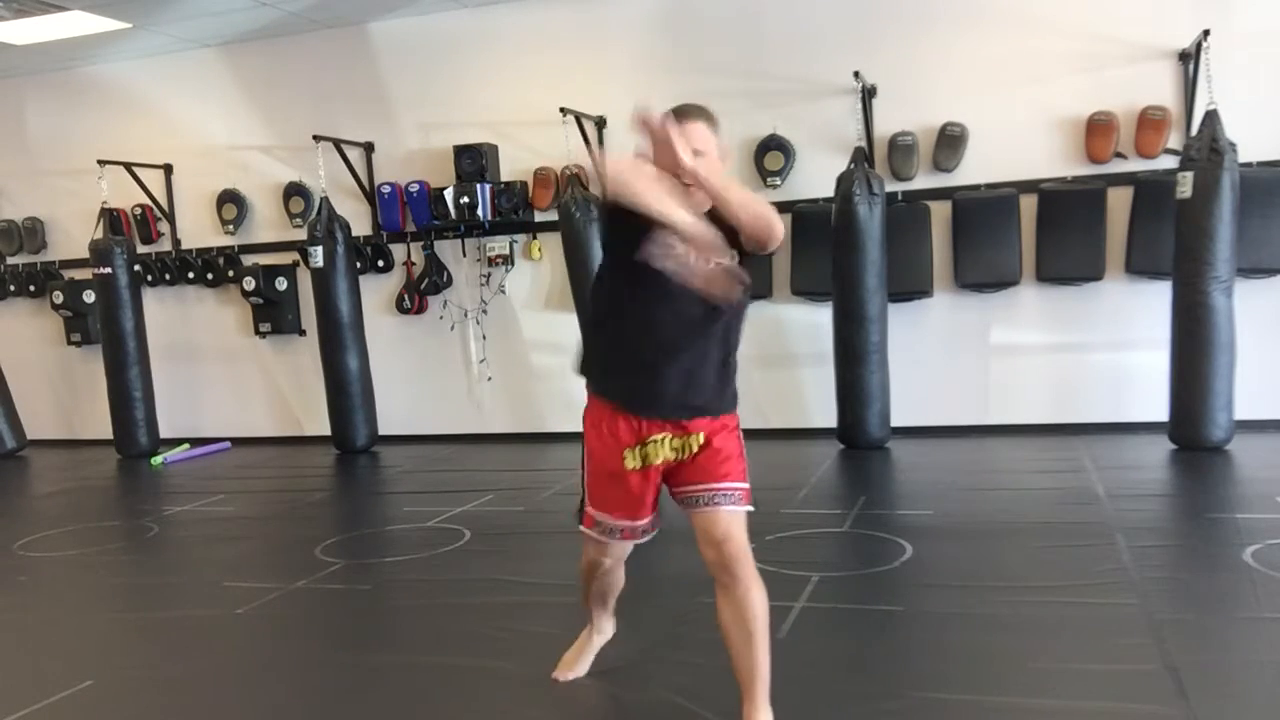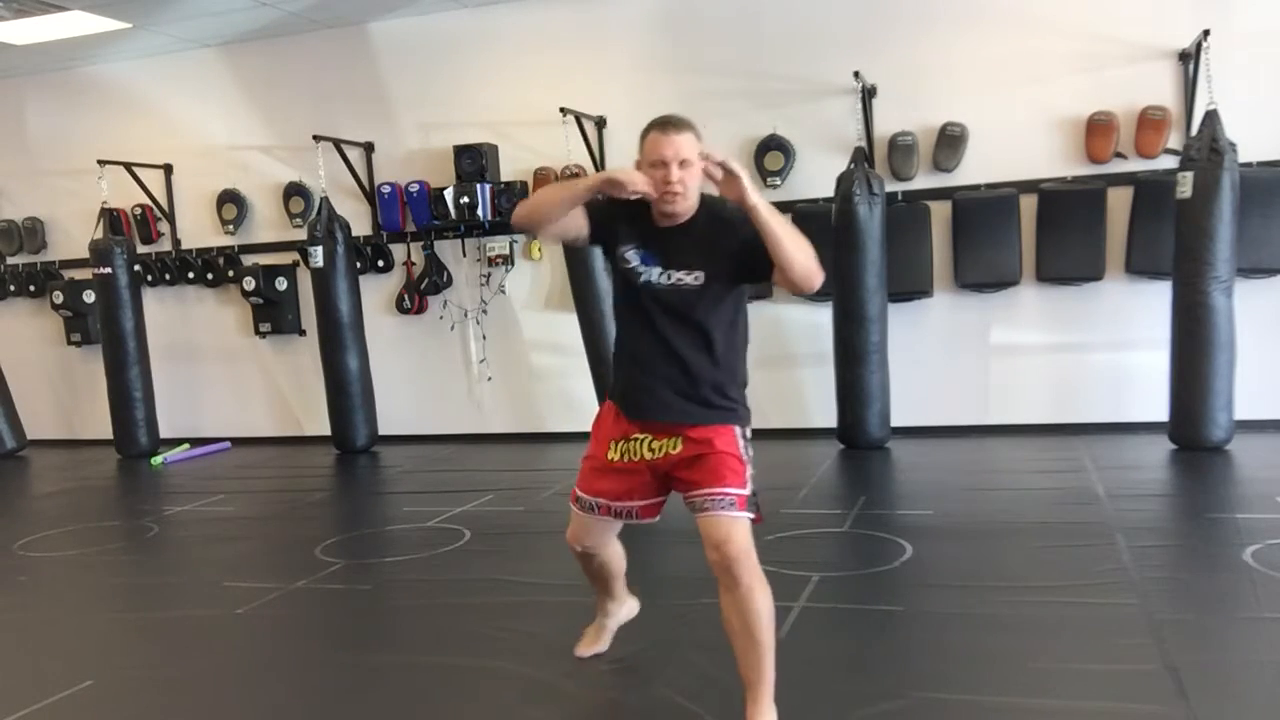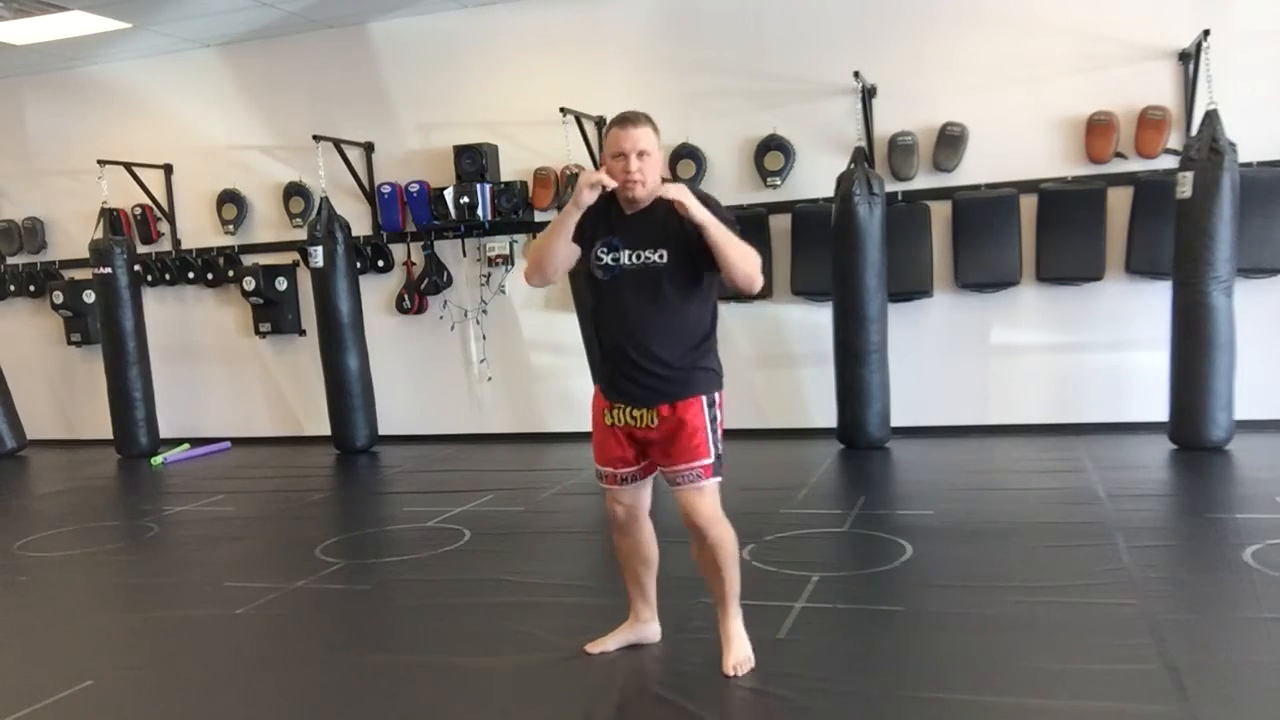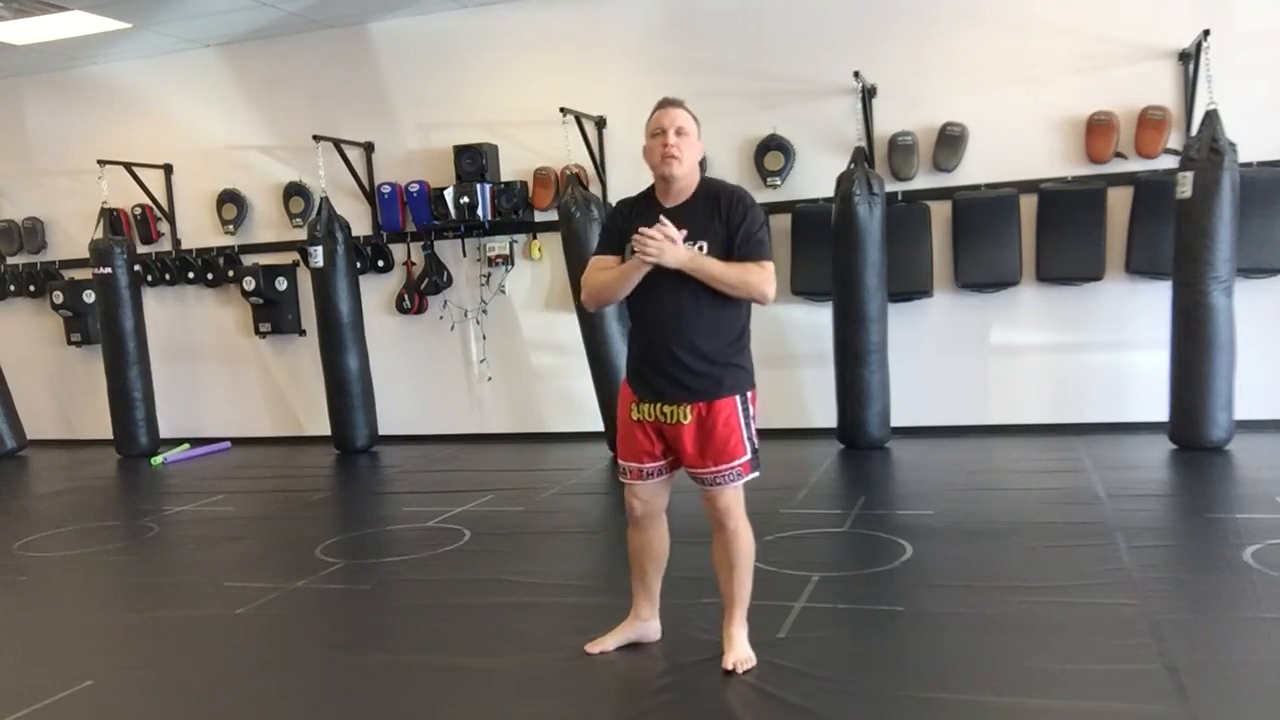
dt=0.5s
person 1, frame 1
left shoulder: (730, 222)
right shoulder: (635, 212)
left elbow: (769, 230)
right elbow: (619, 172)
left wrist: (694, 166)
right wrist: (691, 233)
left hip: (706, 417)
right hip: (625, 416)
left knee: (730, 555)
right knee: (606, 550)
right ankle: (597, 626)
person 1, frame 2
left shoulder: (731, 226)
right shoulder: (619, 214)
left elbow: (808, 279)
right elbow: (529, 220)
left wrist: (752, 199)
right wrist: (595, 184)
left hip: (710, 420)
right hip: (630, 415)
left knee: (732, 553)
right knee: (585, 536)
right ankle: (615, 605)
person 1, frame 3
left shoulder: (694, 209)
right shoulder: (594, 217)
left elbow: (751, 280)
right elbow: (537, 273)
left wrist: (701, 216)
right wrist: (575, 206)
left hip: (686, 391)
right hip: (618, 394)
left knee: (701, 514)
right knee: (623, 508)
left ankle: (731, 621)
right ankle: (643, 618)
person 1, frame 4
left shoulder: (733, 204)
right shoulder: (625, 215)
left elbow: (763, 285)
right elbow: (591, 294)
left wrist: (681, 257)
right wrist: (641, 259)
left hip: (717, 389)
right hip: (644, 389)
left knee: (725, 509)
right knee: (641, 505)
left ankle: (735, 628)
right ankle: (644, 617)
